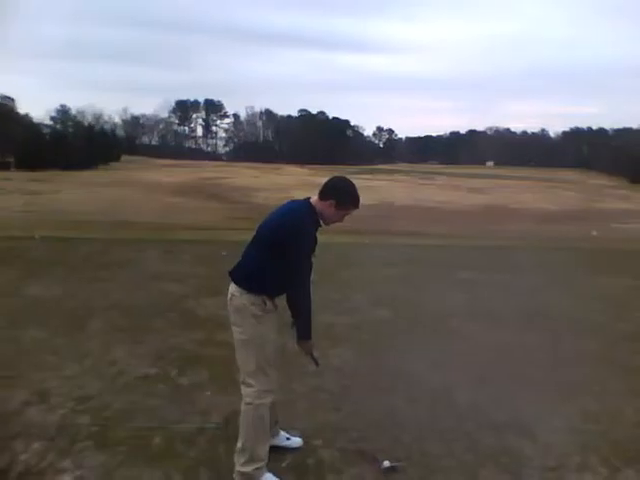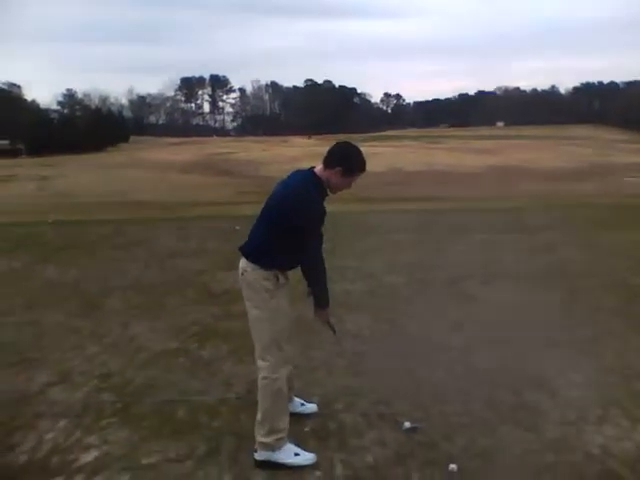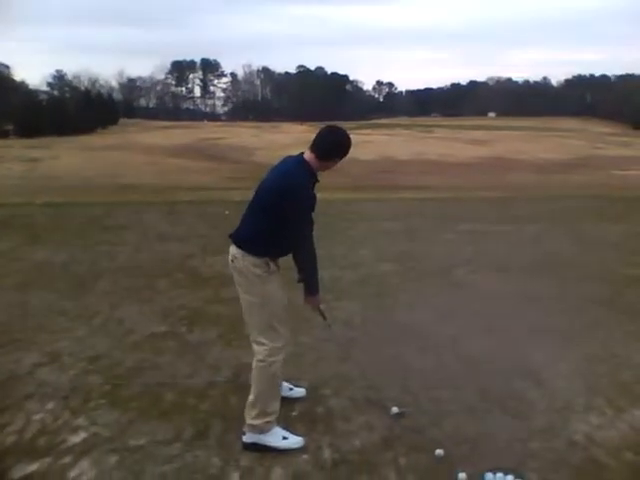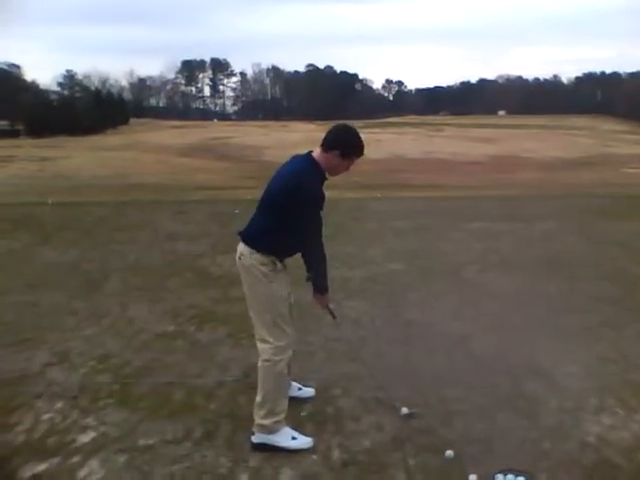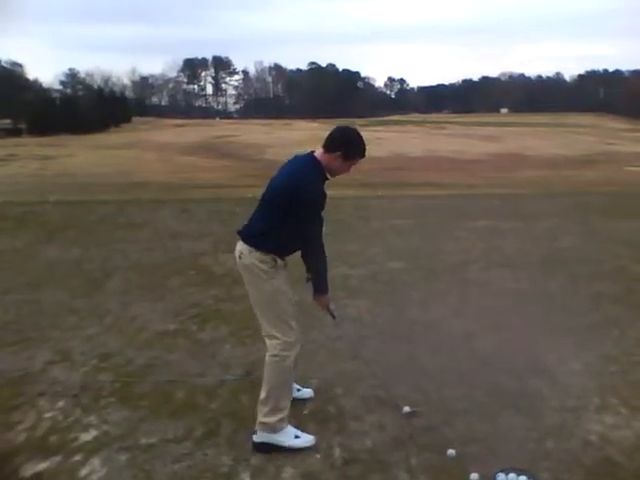
dt=1s
person 1, frame 1
left shoulder: (297, 211)
right shoulder: (301, 227)
right elbow: (299, 283)
left wrist: (297, 321)
right wrist: (304, 334)
left hip: (254, 294)
right hip: (251, 300)
left knee: (265, 375)
right knee: (258, 385)
left ankle: (268, 431)
person 1, frame 2
left shoulder: (302, 181)
right shoulder: (306, 198)
right elbow: (311, 254)
left wrist: (313, 288)
right wrist: (322, 302)
left hip: (266, 268)
right hip: (263, 275)
left knee: (280, 345)
right knee: (273, 357)
left ankle: (283, 399)
right ankle: (270, 445)
person 1, frame 3
left shoulder: (291, 167)
right shoulder: (298, 185)
right elbow: (302, 240)
left wrist: (304, 276)
right wrist: (312, 287)
left hip: (254, 253)
right hip: (254, 261)
left knee: (271, 331)
right knee: (271, 342)
left ankle: (272, 384)
right ankle: (258, 428)
person 1, frame 4
left shoulder: (301, 165)
right shoulder: (306, 183)
left elbow: (304, 234)
right elbow: (311, 239)
left wrist: (313, 275)
right wrist: (320, 286)
left hip: (264, 253)
right hip: (261, 260)
left knee: (282, 323)
right knee: (276, 341)
left ankle: (280, 384)
right ankle: (267, 428)
person 1, frame 5
left shoulder: (302, 164)
right shoulder: (309, 183)
right elbow: (312, 238)
left wrist: (311, 271)
right wrist: (320, 287)
left hip: (260, 250)
right hip: (261, 258)
left knee: (280, 327)
right knee: (284, 338)
left ankle: (279, 385)
right ankle: (270, 427)
